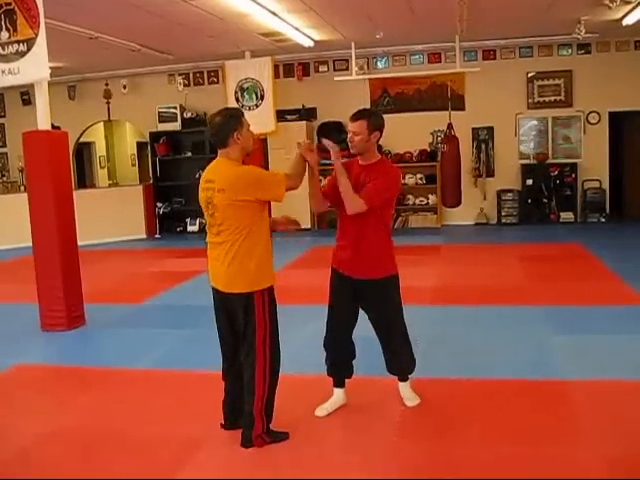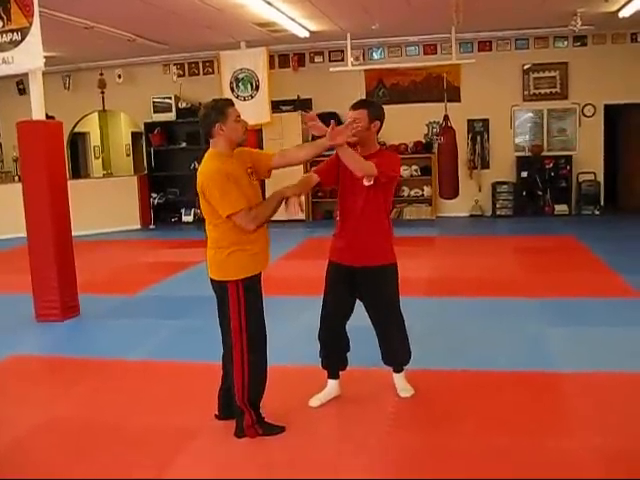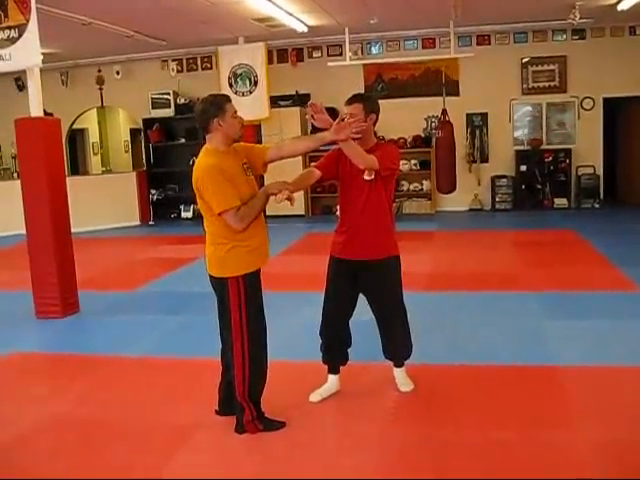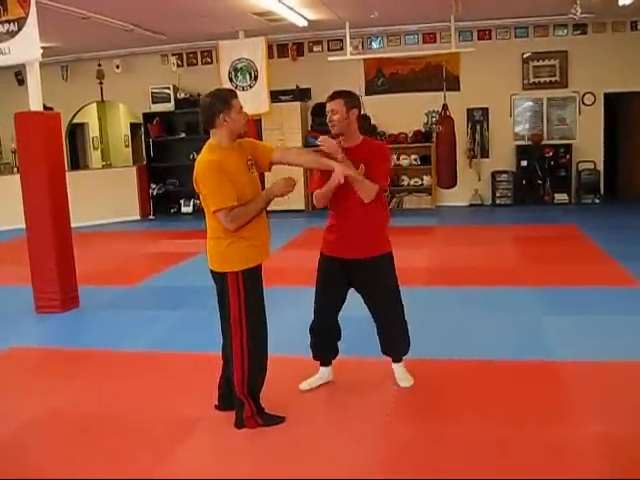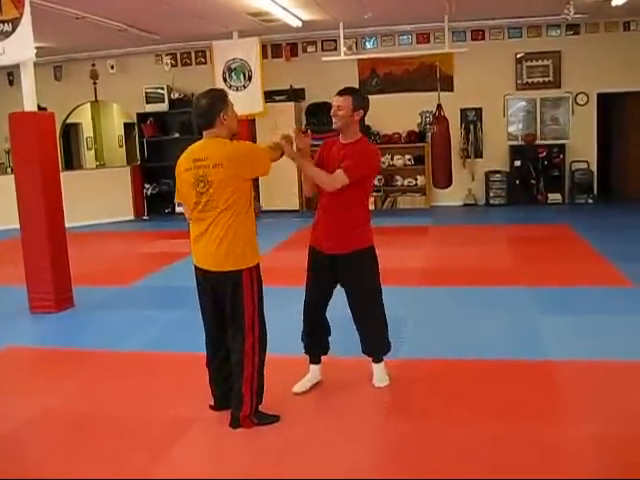
dt=1s
person 1, frame 1
left shoulder: (209, 176)
right shoulder: (246, 176)
right elbow: (293, 180)
left wrist: (271, 222)
right wrist: (304, 155)
left hip: (222, 280)
right hip: (248, 282)
left knee: (234, 352)
right knee: (261, 355)
left ankle: (234, 414)
right ankle: (256, 430)
person 1, frame 2
left shoulder: (243, 157)
right shoulder: (215, 171)
left elbow: (287, 156)
right elbow: (250, 221)
left wrist: (325, 143)
right wrist: (281, 195)
left hip: (243, 267)
right hip: (234, 270)
left knee: (240, 342)
right knee: (246, 344)
left ankle: (229, 405)
right ankle: (248, 420)
person 1, frame 3
left shoulder: (239, 152)
right shoulder: (210, 168)
left elbow: (284, 149)
right elbow: (238, 220)
left wrist: (329, 136)
right wrist: (266, 191)
left hip: (242, 263)
right hip: (233, 266)
left knee: (238, 338)
right knee: (247, 341)
left ankle: (230, 401)
right ankle: (250, 416)
person 1, frame 4
left shoulder: (245, 147)
right shoulder: (211, 164)
left elbow: (288, 155)
right elbow: (230, 221)
left wrist: (332, 165)
right wrist: (270, 193)
left hip: (246, 258)
right hip: (234, 262)
left knee: (241, 332)
right knee: (246, 335)
left ankle: (230, 396)
right ankle: (248, 411)
person 1, frame 5
left shoulder: (186, 159)
right shoulder: (239, 152)
left elbow: (189, 210)
right elbow: (275, 152)
right wrist: (284, 142)
left hip: (203, 261)
right hip: (236, 261)
left knee: (217, 333)
right knee: (248, 335)
left ankle: (222, 396)
right ankle: (245, 411)
person 2, frame 1
left shoulder: (388, 173)
right shoulder: (344, 168)
left elbow: (354, 207)
right elbow: (319, 207)
left wrist: (339, 169)
right wrist: (313, 170)
left hip: (378, 269)
right hip: (343, 266)
left knee: (391, 329)
right knee: (336, 331)
left ankle: (404, 383)
right ankle: (338, 393)
person 2, frame 2
left shoulder: (390, 160)
right shoulder: (342, 157)
left elbow: (363, 170)
right elbow: (312, 178)
right wrist: (293, 192)
left hip: (378, 258)
right hip: (341, 256)
left knee: (388, 319)
right knee: (331, 321)
left ankle: (399, 374)
right ankle: (332, 383)
person 2, frame 3
left shoulder: (389, 153)
right shoulder: (339, 155)
left elbow: (366, 163)
right elbow: (313, 173)
left wrist: (332, 129)
right wrist: (289, 186)
left hip: (381, 253)
right hip: (343, 252)
left knee: (391, 314)
right knee: (333, 317)
left ankle: (399, 369)
right ankle: (333, 378)
person 2, frame 4
left shoulder: (378, 151)
right shoulder: (327, 155)
left elbow: (368, 194)
right elbow: (319, 201)
left wrist: (342, 160)
right wrist: (333, 182)
left hip: (372, 250)
right hip: (334, 249)
left knee: (388, 310)
right knee: (323, 313)
left ankle: (398, 364)
right ankle: (325, 369)
person 2, frame 5
left shoulder: (368, 153)
right shoulder: (327, 147)
left elbow: (330, 184)
right elbow: (310, 190)
left wrist: (298, 158)
right wrist: (303, 153)
left hip: (355, 247)
right hip: (321, 244)
left knee: (367, 307)
right knee: (313, 306)
left ankle: (378, 363)
right ankle: (314, 369)
